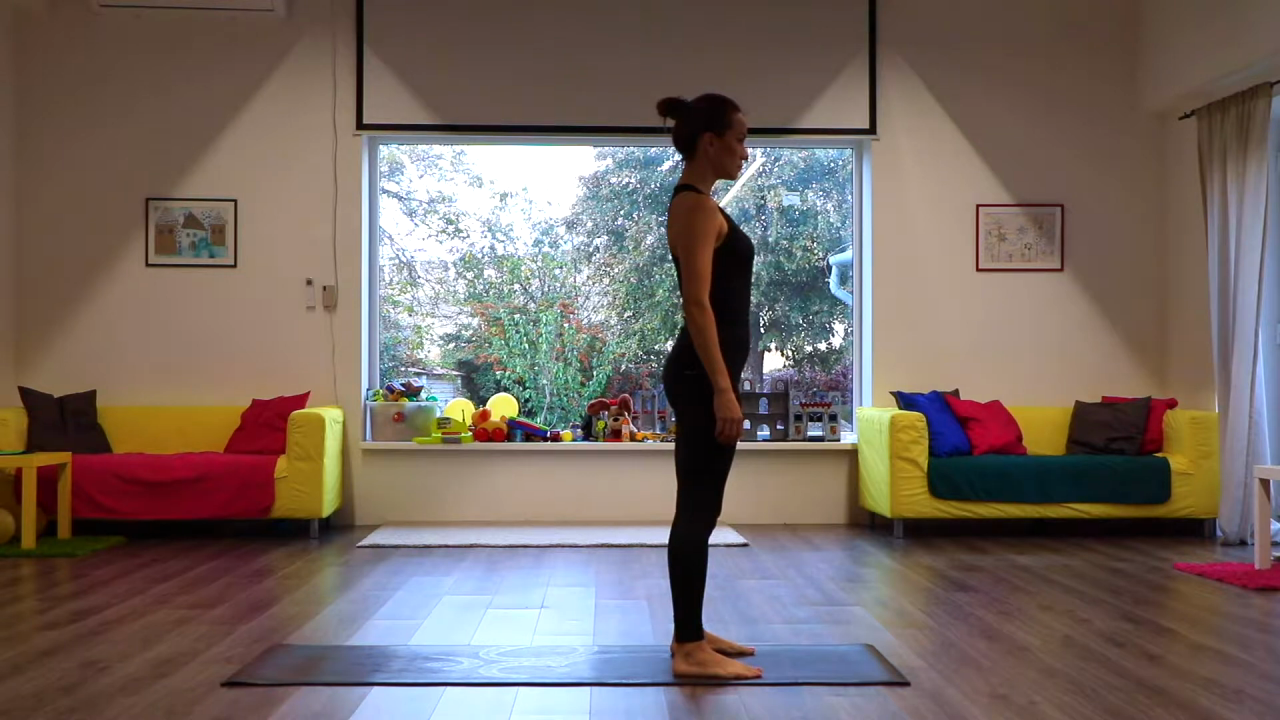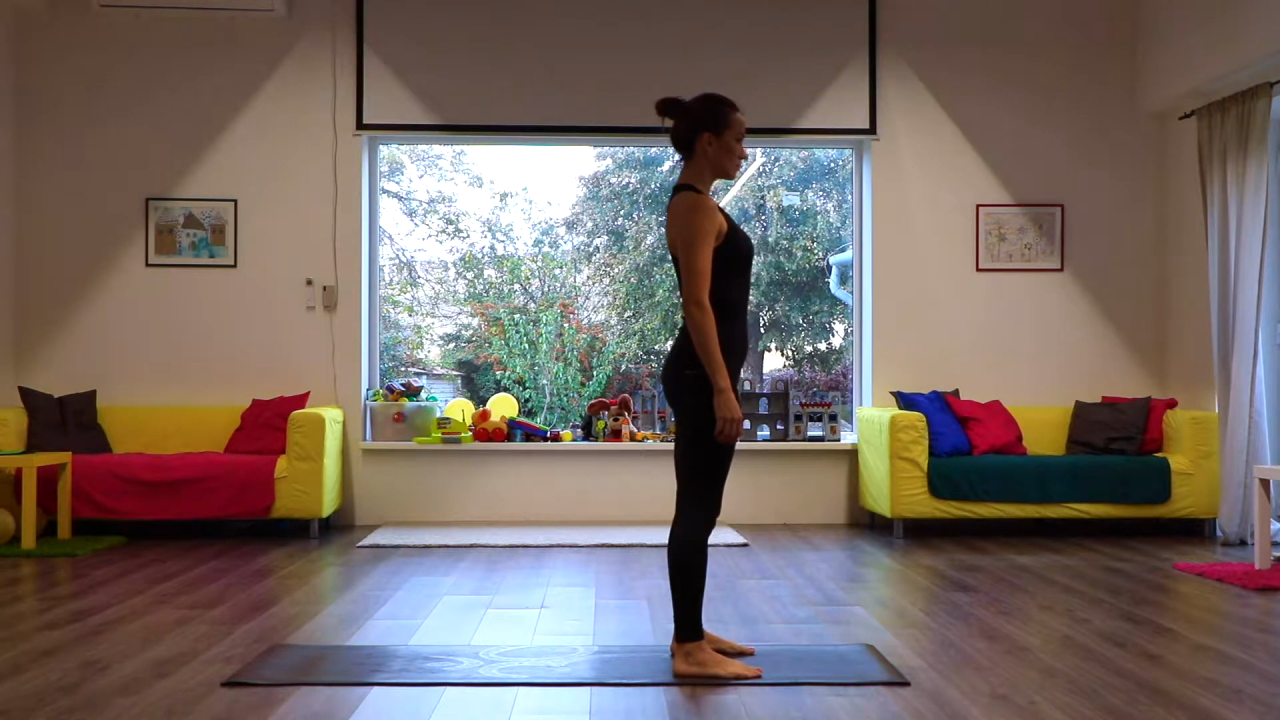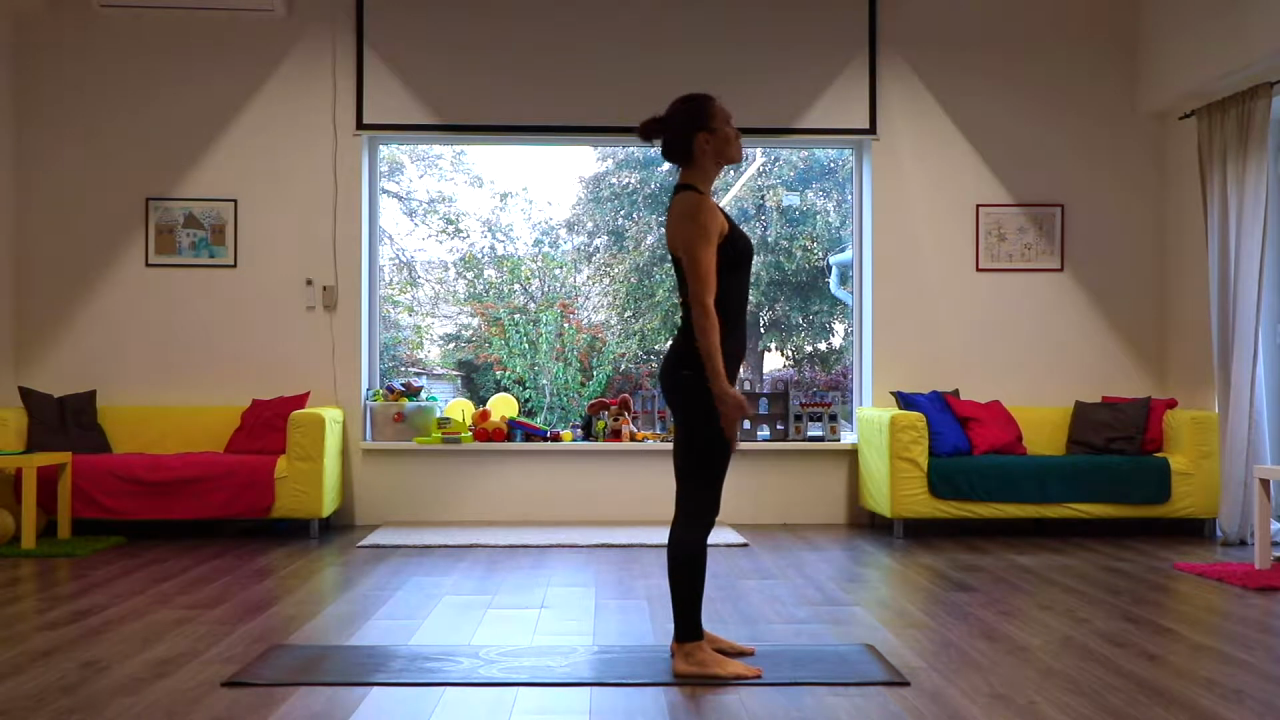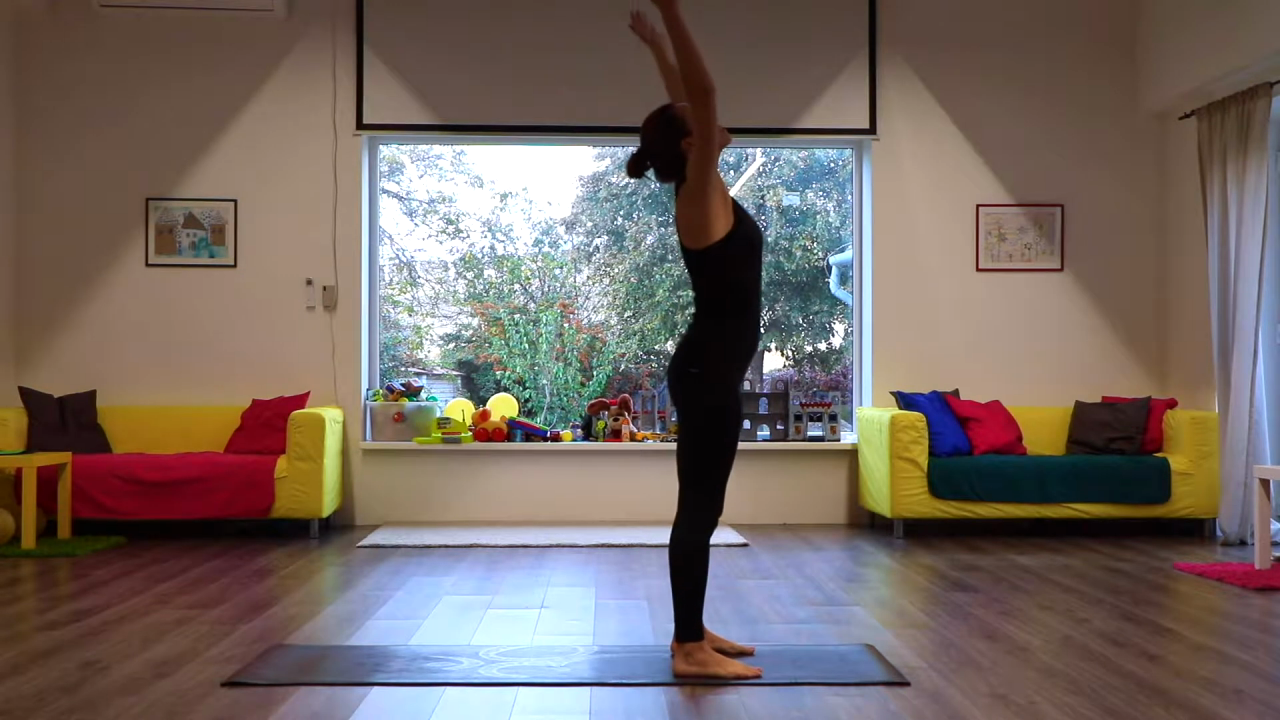
dt=1s
person 1, frame 1
left shoulder: (698, 202)
right shoulder: (695, 204)
right elbow: (697, 305)
right wrist: (722, 389)
left hip: (705, 372)
right hip: (703, 375)
left knee: (700, 508)
right knee: (697, 510)
left ankle: (691, 633)
right ankle: (690, 649)
person 1, frame 2
left shoulder: (697, 202)
right shoulder: (694, 205)
right elbow: (698, 304)
right wrist: (722, 389)
left hip: (703, 372)
right hip: (702, 375)
left knee: (699, 508)
right knee: (697, 510)
left ankle: (691, 633)
right ankle: (690, 649)
person 1, frame 3
left shoulder: (697, 201)
right shoulder: (695, 205)
right elbow: (704, 299)
right wrist: (719, 379)
left hip: (702, 369)
right hip: (700, 373)
left knee: (698, 509)
right knee: (696, 510)
left ankle: (691, 633)
right ankle: (689, 649)
person 1, frame 4
left shoulder: (703, 189)
right shoulder: (700, 191)
left elbow: (688, 100)
right elbow: (700, 93)
left hip: (709, 368)
right hip: (709, 371)
left knee: (700, 507)
right knee: (699, 508)
left ankle: (692, 632)
right ankle: (690, 649)
